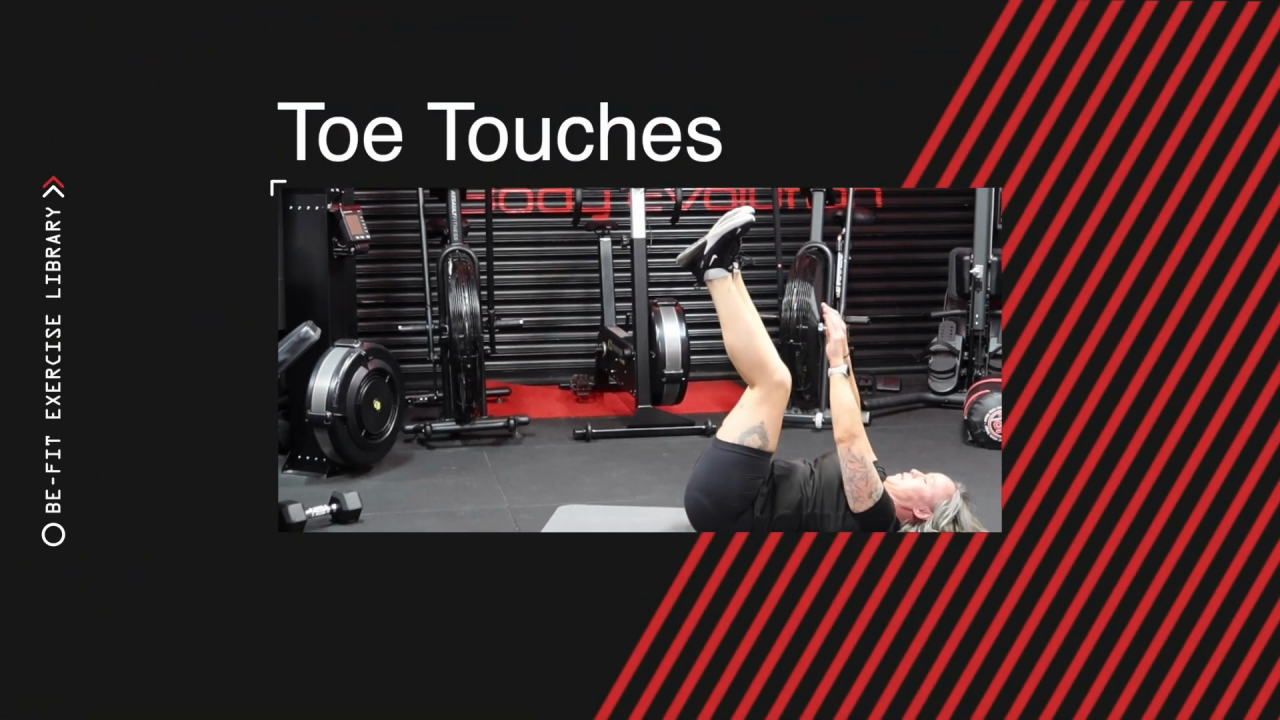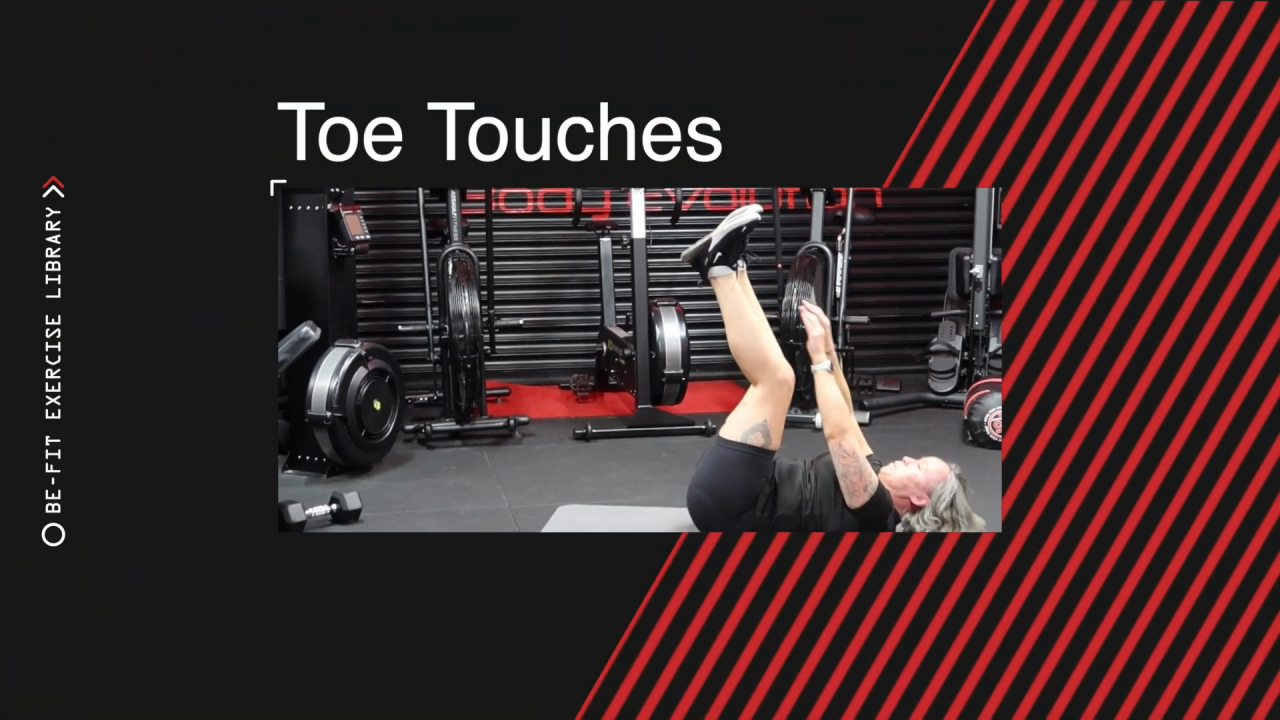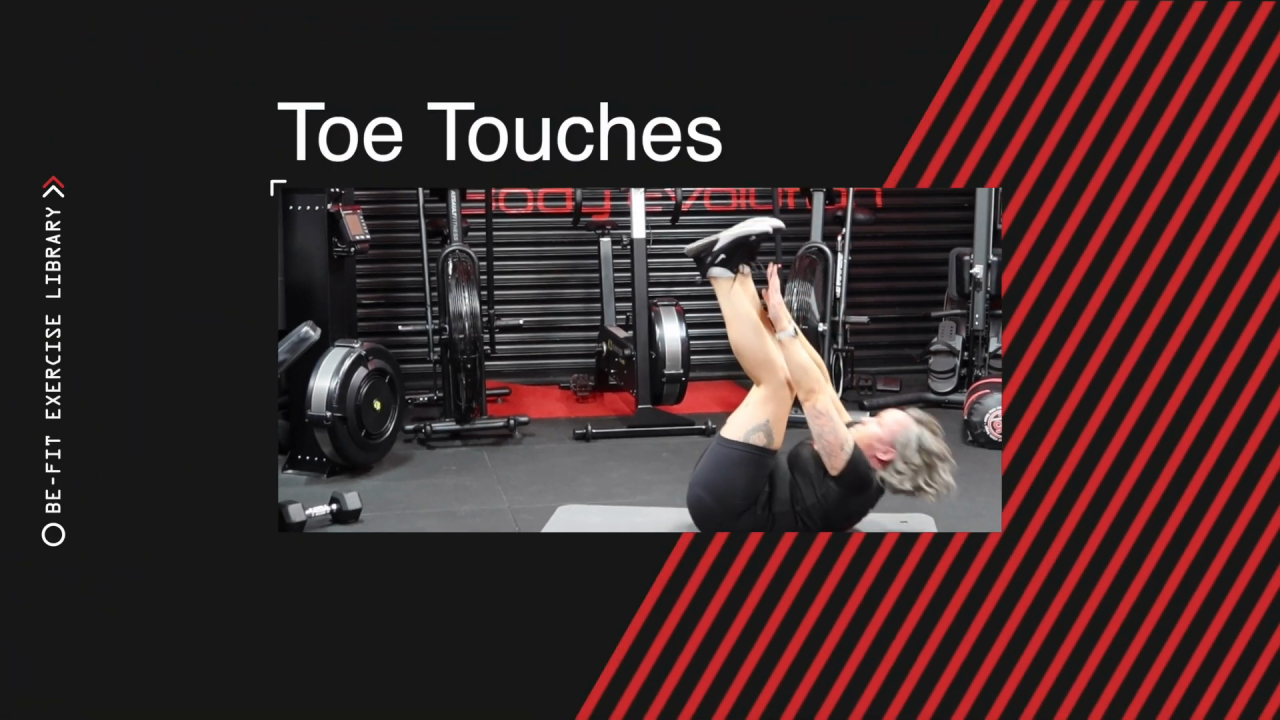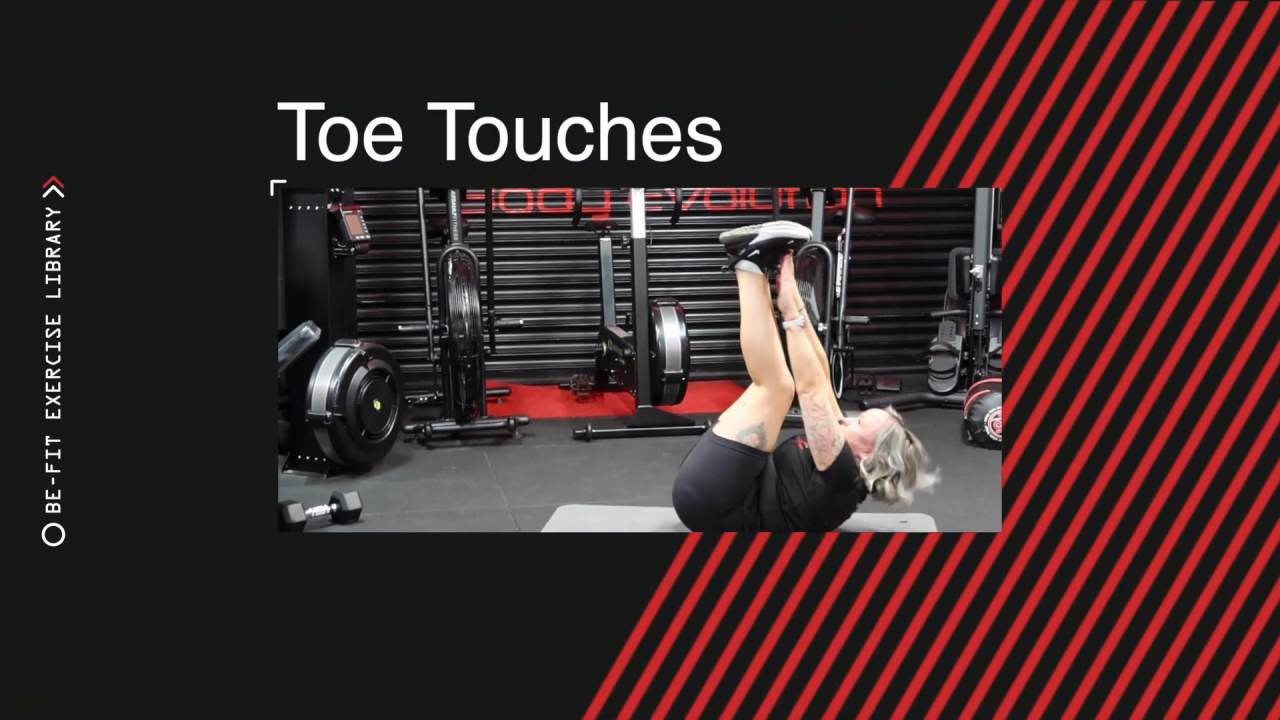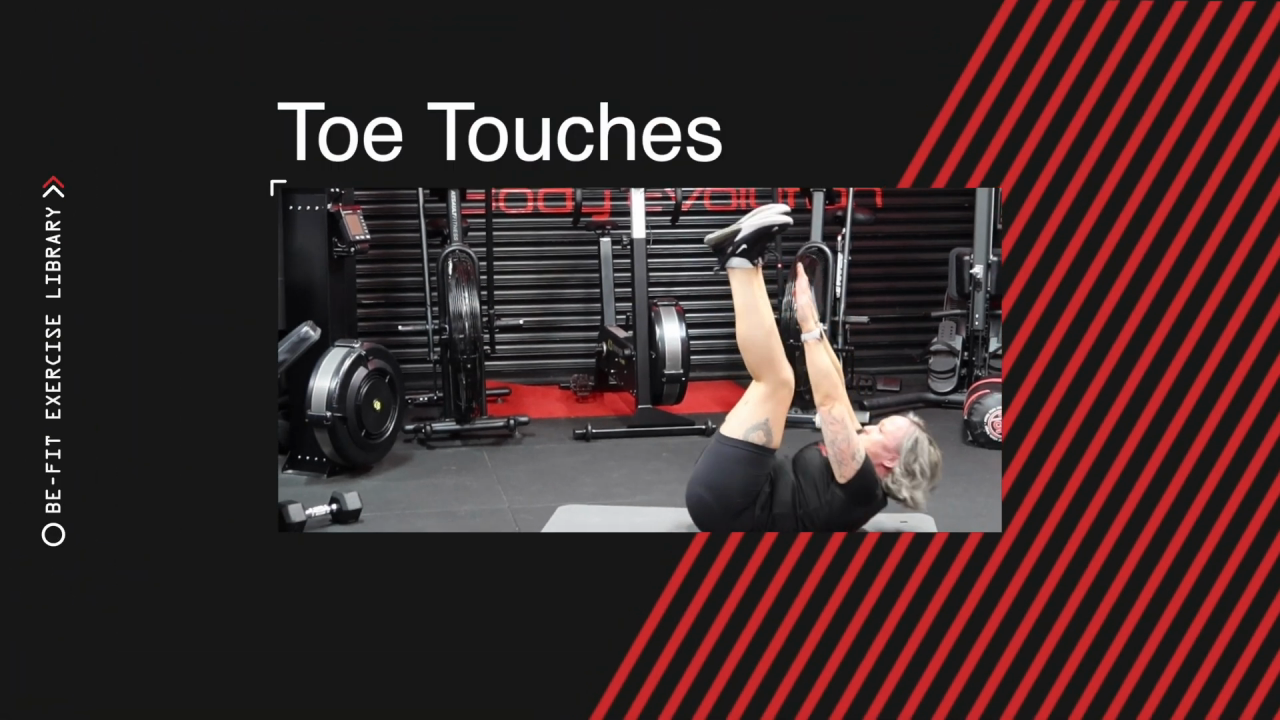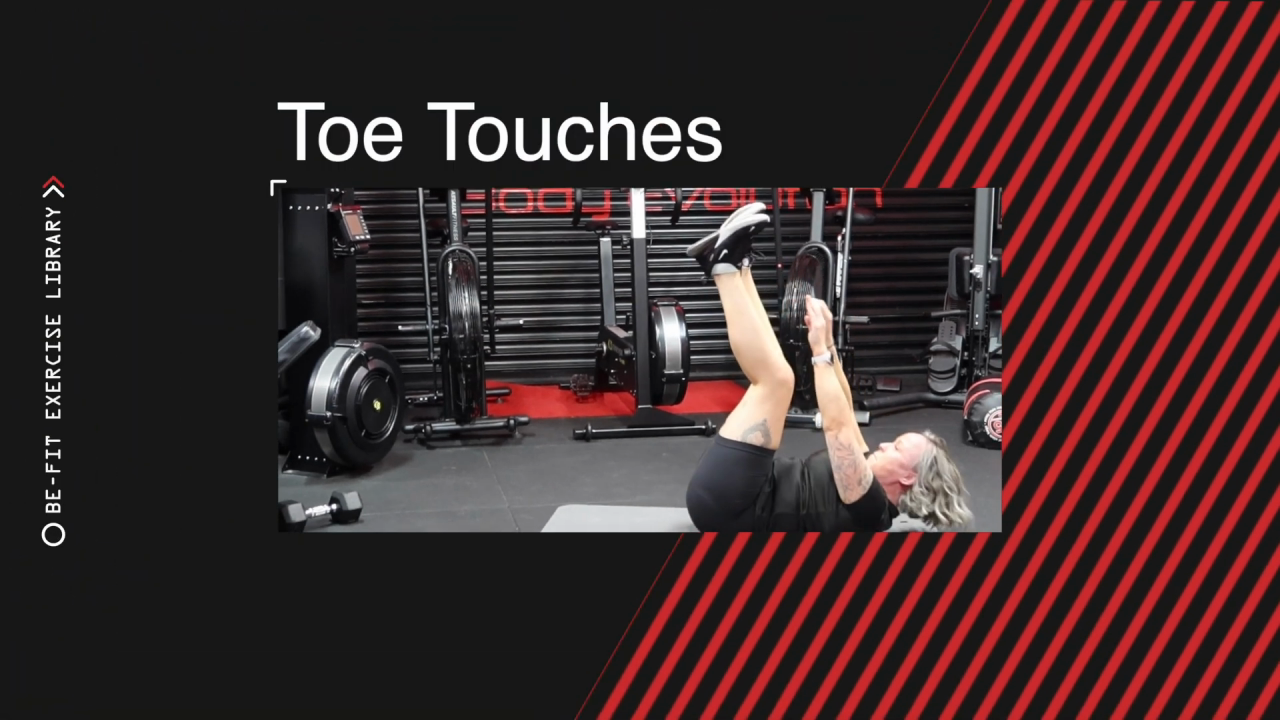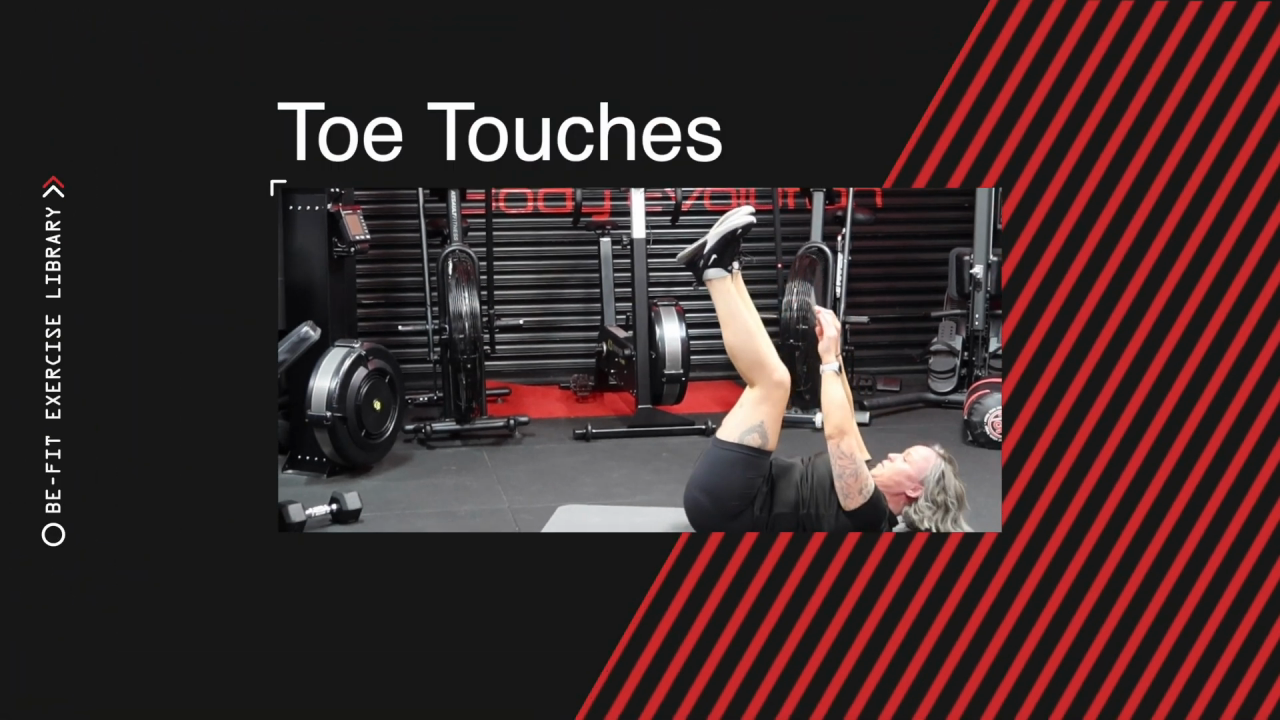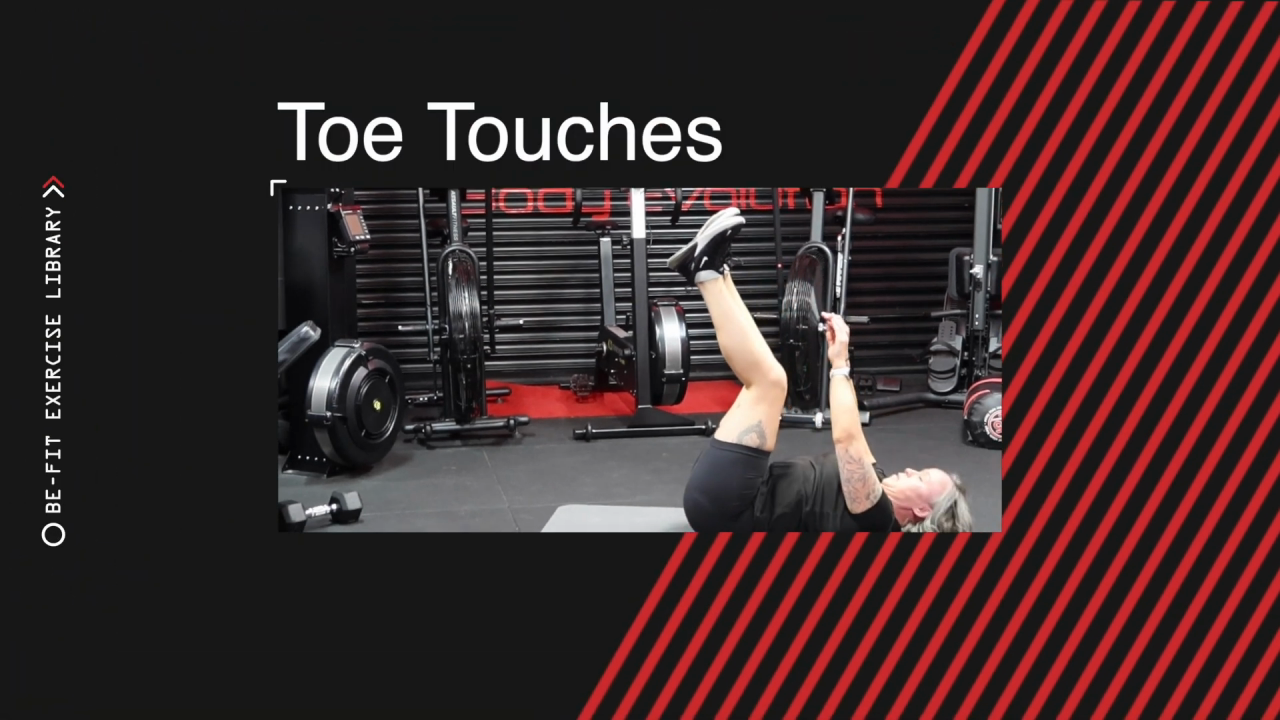
dt=0.2s
person 1, frame 1
left shoulder: (877, 515)
right shoulder: (878, 487)
left elbow: (848, 436)
right elbow: (854, 427)
left wrist: (838, 363)
right wrist: (843, 355)
left hip: (723, 506)
right hip: (727, 498)
left knee: (772, 381)
right knee: (772, 379)
left ankle: (718, 271)
right ankle: (723, 270)
person 1, frame 2
left shoulder: (875, 511)
right shoulder: (875, 478)
left elbow: (838, 432)
right elbow: (845, 417)
left wrist: (821, 358)
right wrist: (827, 351)
left hip: (725, 506)
right hip: (729, 498)
left knee: (775, 379)
right knee: (773, 377)
left ankle: (721, 269)
right ankle: (728, 269)
person 1, frame 3
left shoulder: (857, 477)
right shoulder: (853, 444)
left elbow: (813, 393)
right elbow: (820, 381)
left wrist: (783, 325)
right wrist: (781, 317)
left hip: (720, 502)
right hip: (726, 496)
left knee: (775, 381)
right knee: (779, 377)
left ankle: (722, 269)
right ankle: (734, 267)
person 1, frame 4
left shoulder: (844, 477)
right shoulder: (838, 443)
left elbow: (811, 388)
right elbow: (818, 372)
left wrist: (791, 316)
right wrist: (796, 307)
left hip: (707, 501)
right hip: (712, 496)
left knee: (774, 386)
right knee: (776, 381)
left ankle: (752, 264)
right ankle: (751, 265)
person 1, frame 5
left shoulder: (864, 489)
right shoulder: (864, 477)
left elbow: (830, 401)
right elbow: (836, 394)
left wrist: (810, 327)
right wrist: (812, 323)
left hip: (719, 501)
right hip: (725, 497)
left knee: (776, 381)
right knee: (775, 378)
left ankle: (742, 258)
right ankle: (746, 260)
person 1, frame 6
left shoulder: (872, 507)
right shoulder: (872, 477)
left elbow: (837, 426)
right elbow: (844, 411)
left wrist: (821, 351)
right wrist: (827, 343)
left hip: (723, 502)
right hip: (729, 498)
left knee: (775, 380)
right knee: (773, 377)
left ankle: (726, 265)
right ankle: (733, 264)
person 1, frame 7
left shoulder: (871, 514)
right shoulder: (872, 484)
left elbow: (838, 433)
right elbow: (845, 421)
left wrist: (829, 360)
right wrist: (833, 355)
left hip: (722, 507)
right hip: (727, 498)
left knee: (771, 381)
right knee: (770, 377)
left ankle: (716, 269)
right ankle: (723, 268)
person 1, frame 8
left shoulder: (876, 518)
right shoulder: (876, 491)
left elbow: (846, 437)
right elbow: (850, 429)
left wrist: (840, 366)
right wrist: (841, 359)
left hip: (721, 506)
right hip: (726, 502)
left knee: (768, 381)
right knee: (766, 378)
left ankle: (707, 271)
right ankle: (714, 271)
